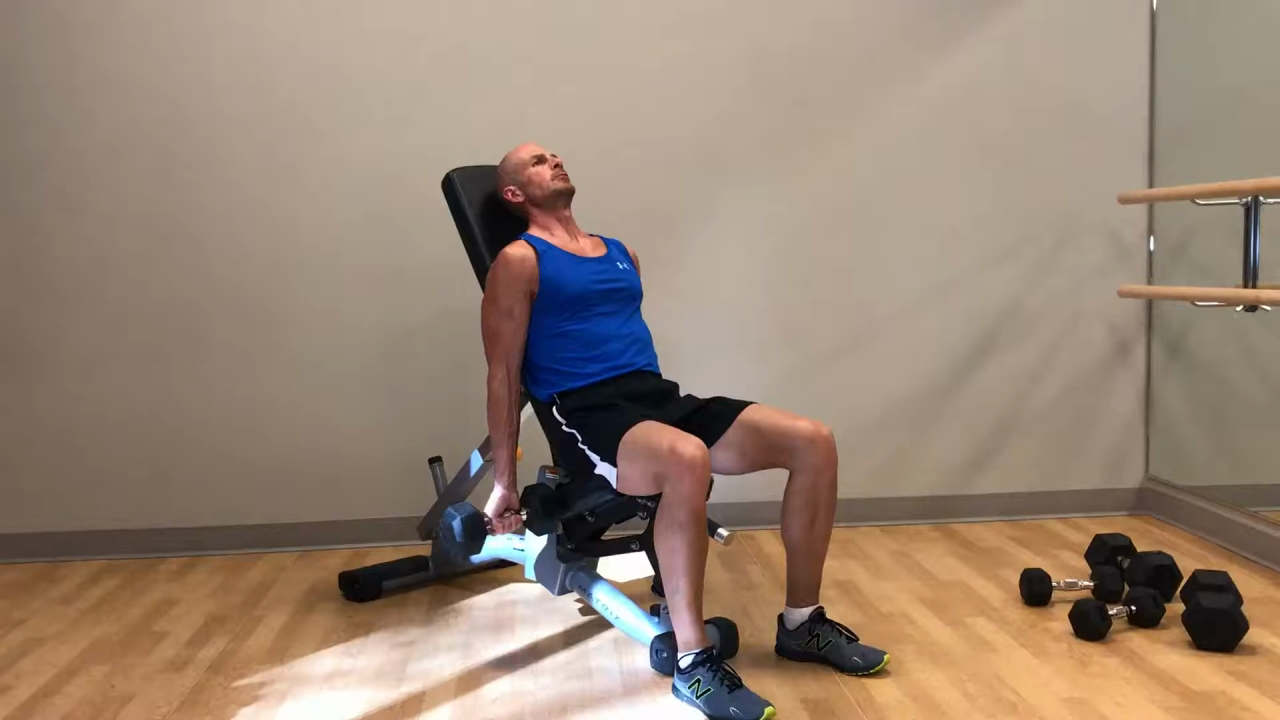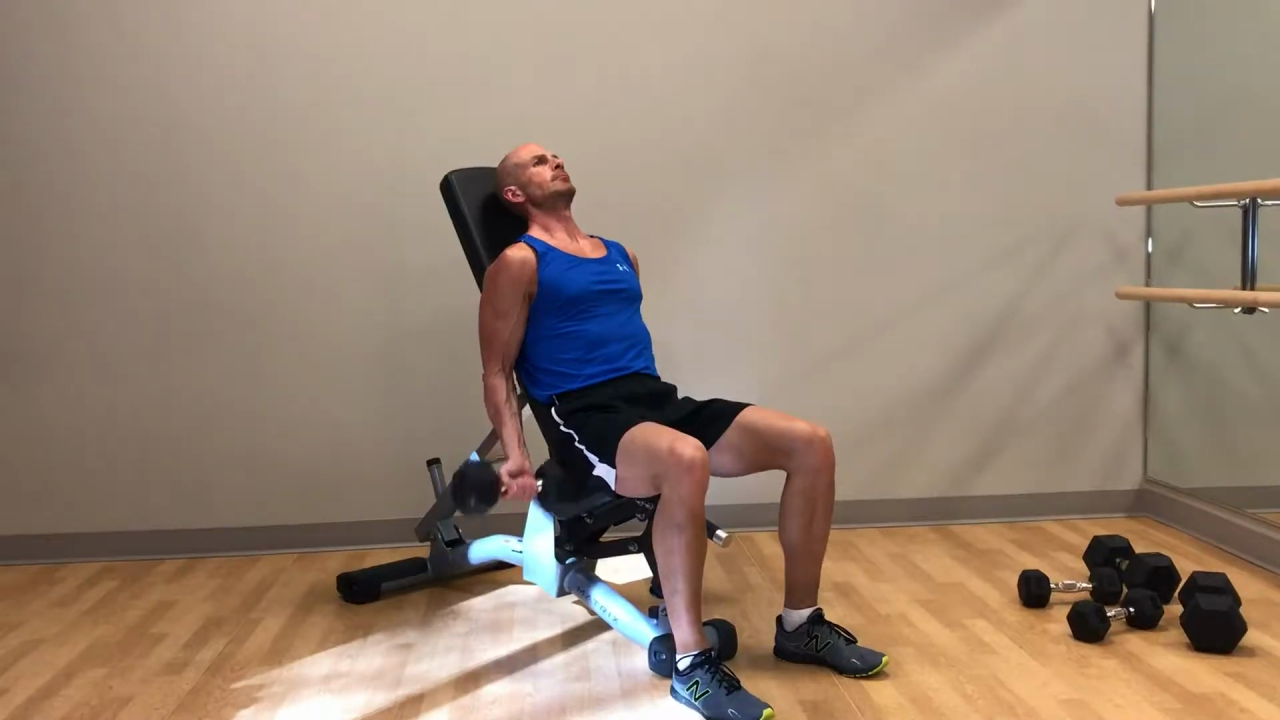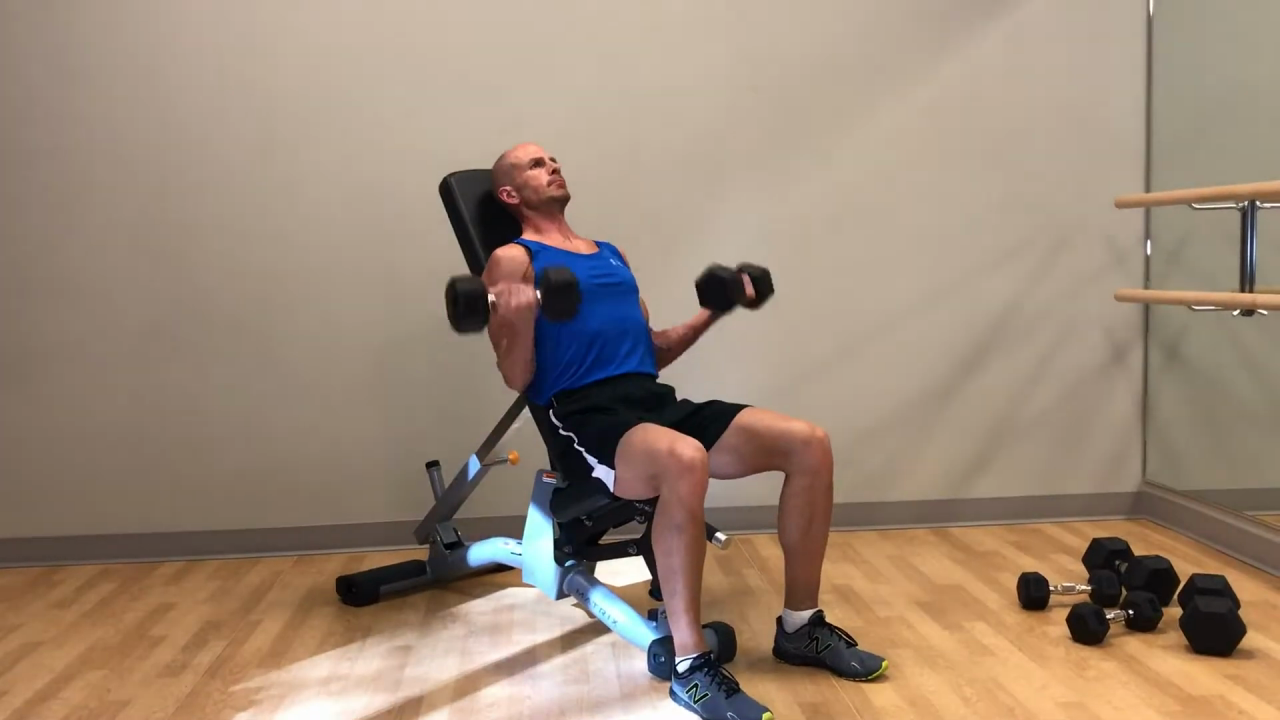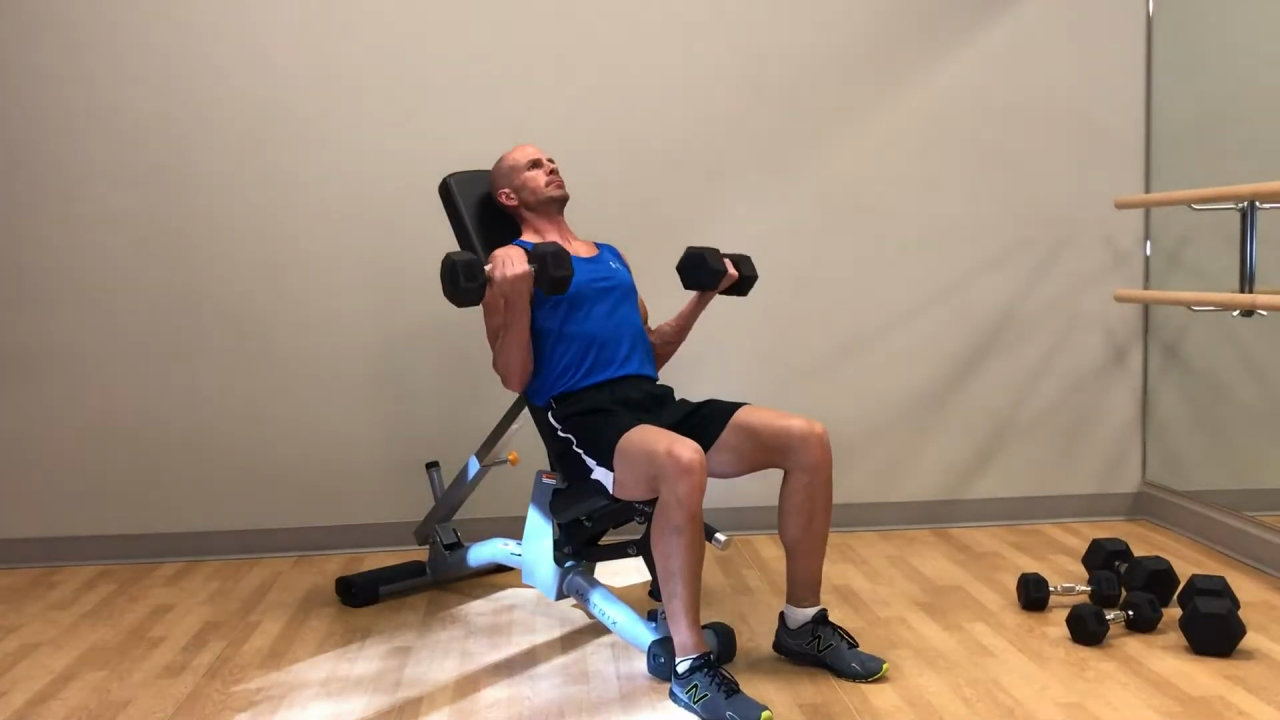
dt=0.5s
person 1, frame 1
left shoulder: (621, 253)
right shoulder: (519, 261)
right elbow: (504, 375)
right wrist: (505, 482)
left hip: (658, 396)
right hip: (590, 414)
left knee: (813, 442)
right knee: (686, 459)
left ankle: (802, 623)
right ankle: (693, 661)
person 1, frame 2
left shoulder: (620, 255)
right shoulder: (518, 263)
right elbow: (497, 370)
right wrist: (516, 454)
left hip: (657, 397)
right hip: (588, 416)
left knee: (810, 444)
right knee: (685, 461)
left ankle: (800, 625)
right ankle: (691, 663)
person 1, frame 3
left shoulder: (612, 255)
right shoulder: (512, 260)
right elbow: (518, 378)
left wrist: (711, 313)
right wrist: (517, 320)
left hip: (654, 400)
right hip: (586, 417)
left knee: (809, 444)
right knee: (683, 462)
left ankle: (801, 626)
right ankle: (691, 666)
person 1, frame 4
left shoulder: (612, 256)
right shoulder: (511, 260)
right elbow: (515, 378)
left wrist: (701, 297)
right wrist: (515, 297)
left hip: (653, 402)
right hip: (585, 419)
left knee: (807, 440)
right knee: (682, 463)
left ankle: (802, 623)
right ankle: (690, 666)
